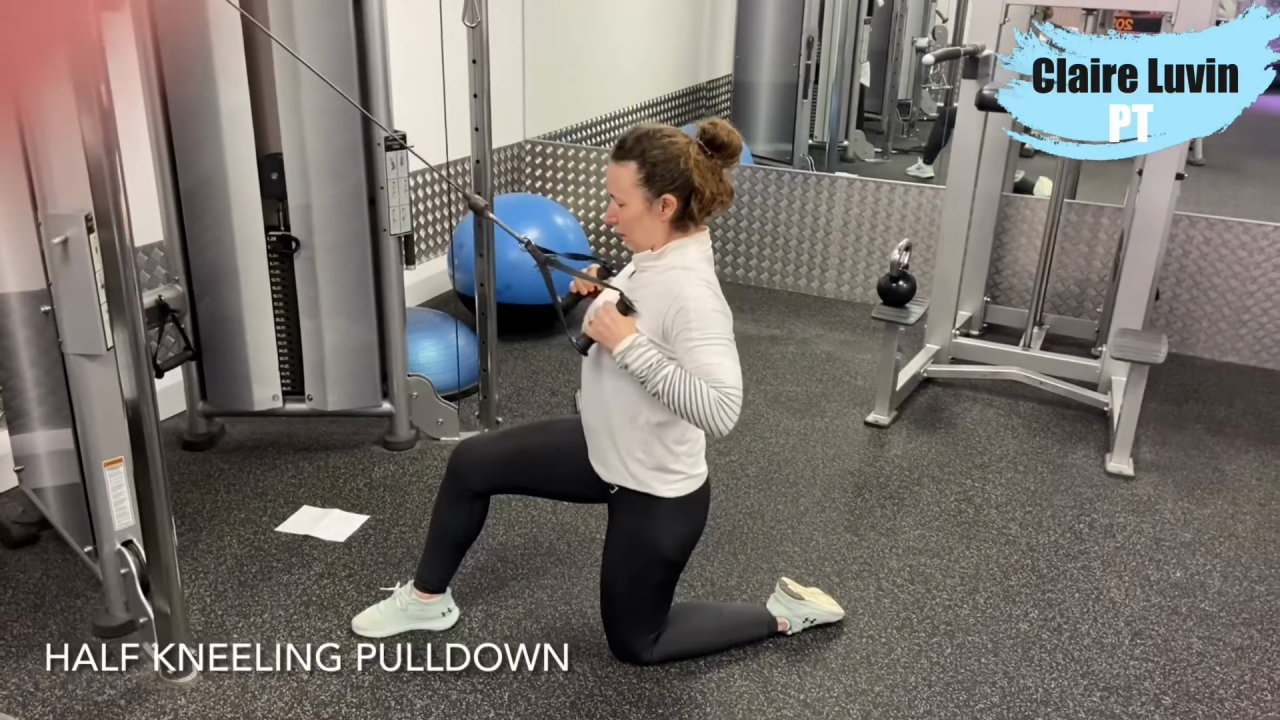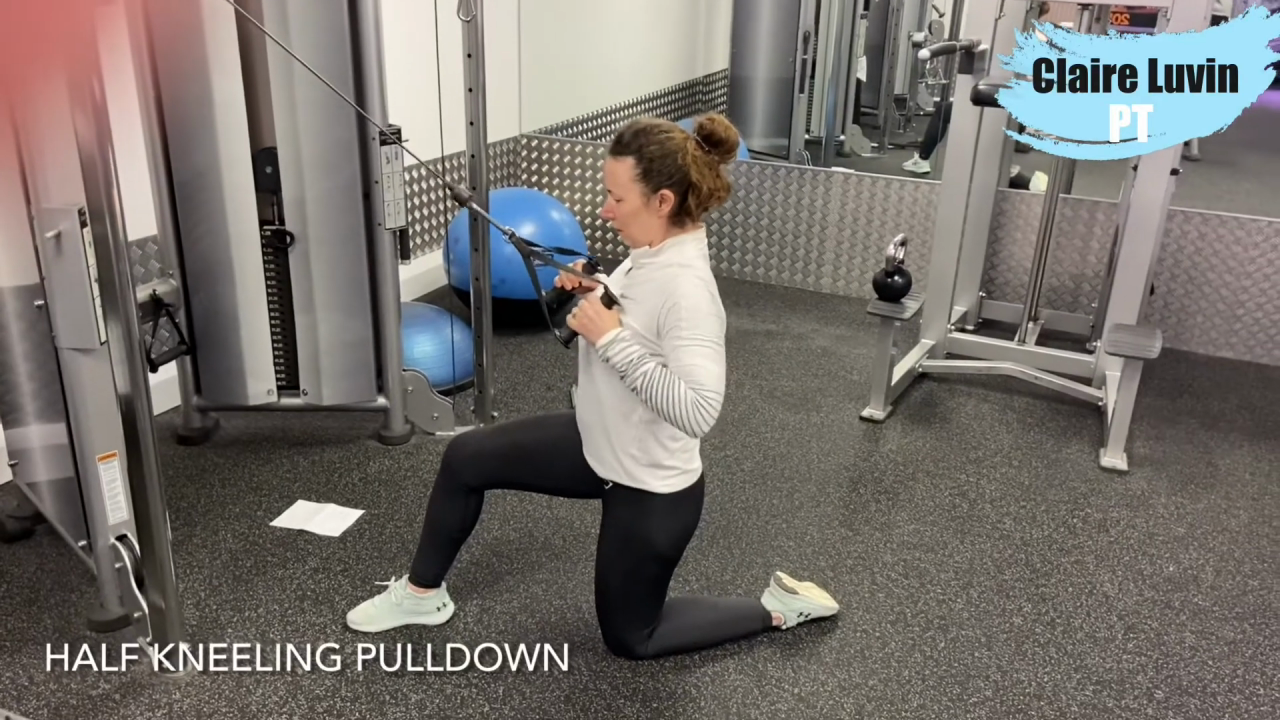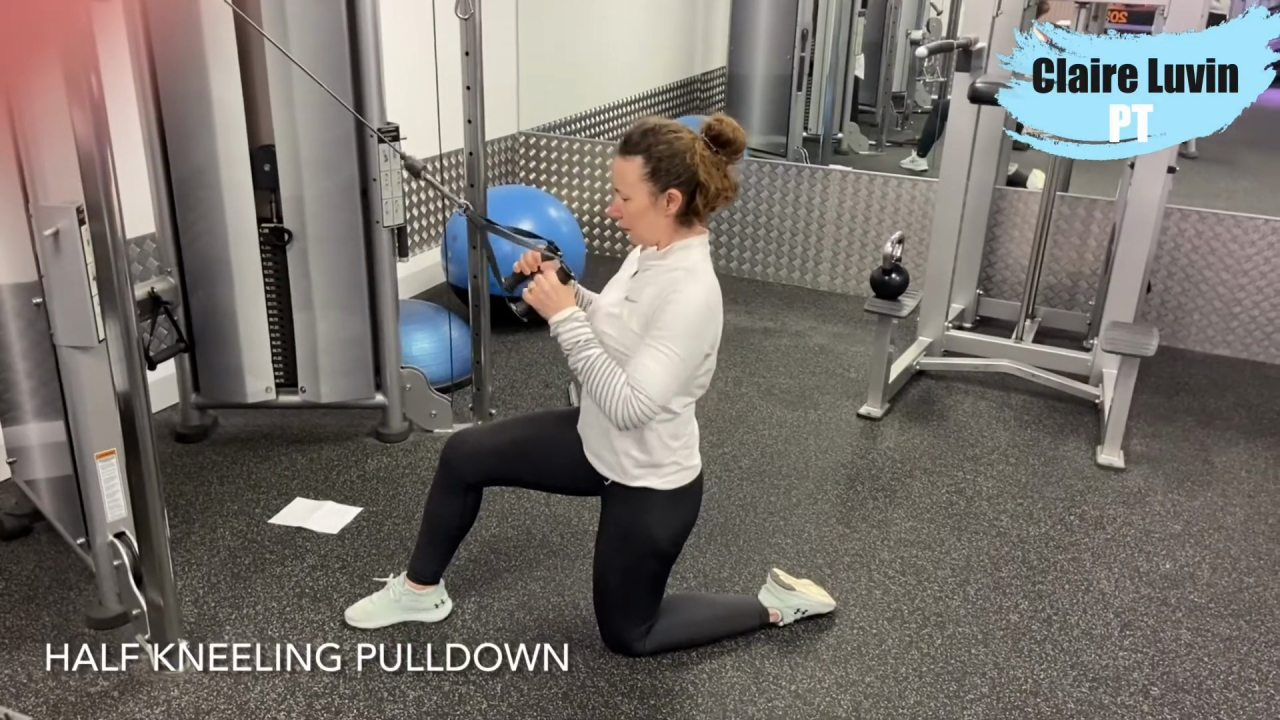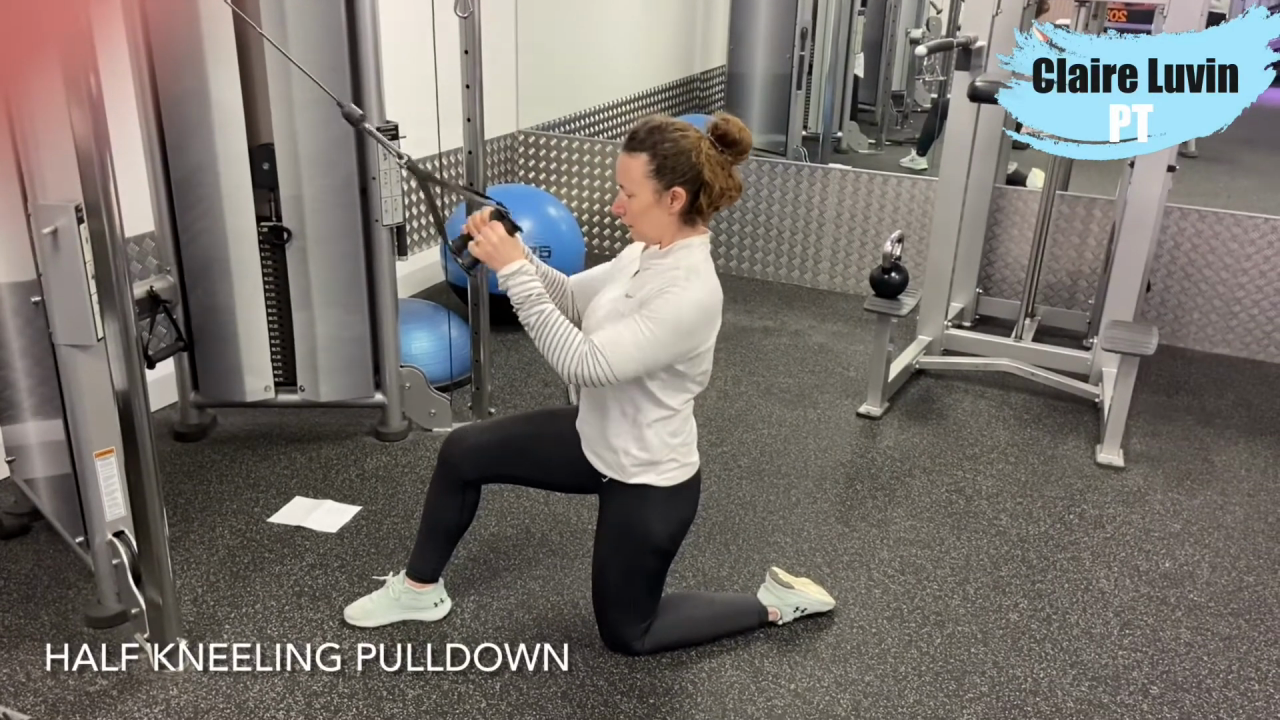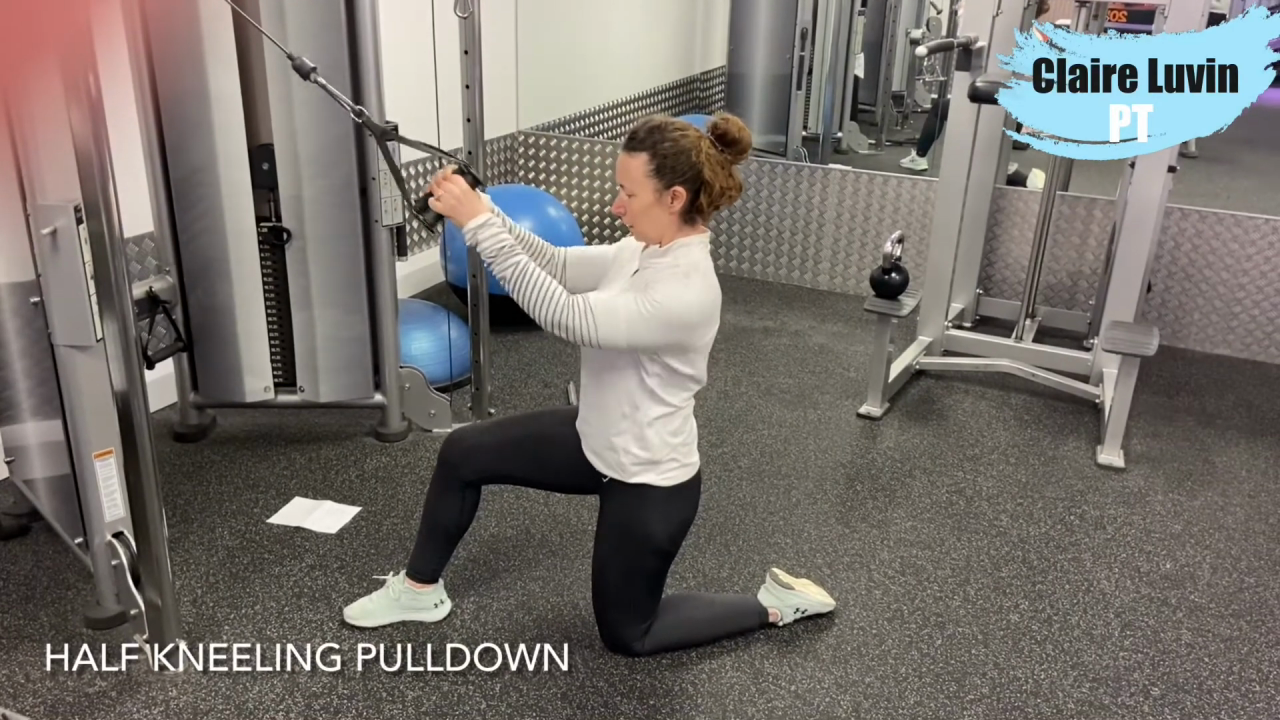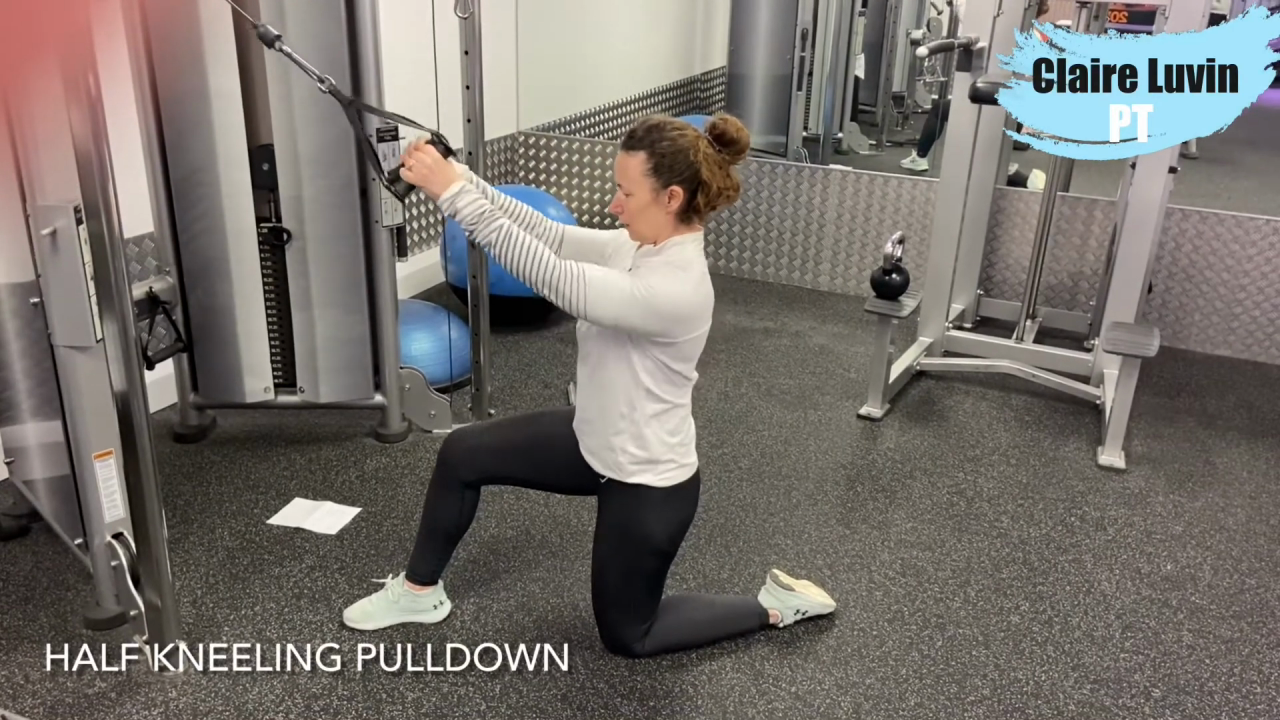
dt=0.4s
person 1, frame 1
left shoulder: (691, 291)
right shoulder: (658, 255)
left elbow: (720, 410)
left wrist: (629, 344)
right wrist: (604, 292)
left hip: (658, 490)
right hip: (605, 447)
left knee: (635, 641)
right knee: (471, 463)
left ankle: (784, 612)
right ankle: (427, 598)
person 1, frame 2
left shoulder: (687, 288)
right shoulder: (653, 253)
left elbow: (695, 412)
left wrist: (610, 338)
right wrist: (593, 291)
left hip: (652, 486)
right hip: (601, 444)
left knee: (629, 636)
right knee: (465, 458)
left ankle: (781, 608)
right ankle: (422, 594)
person 1, frame 3
left shoulder: (690, 294)
right shoulder: (652, 254)
left elbow: (625, 404)
left wrist: (562, 315)
right wrist: (564, 291)
left hip: (651, 483)
right hip: (599, 443)
left knee: (627, 632)
right knee: (464, 455)
left ankle: (776, 603)
right ankle: (420, 590)
person 1, frame 4
left shoulder: (690, 294)
right shoulder: (651, 251)
left elbow: (579, 361)
right elbow: (573, 298)
left wrist: (510, 270)
right wrist: (514, 254)
left hip: (649, 481)
right hip: (599, 437)
left knee: (625, 632)
right knee: (462, 452)
left ankle: (776, 604)
right ankle: (419, 589)
person 1, frame 5
left shoulder: (686, 293)
right shoulder: (649, 248)
left elbow: (562, 314)
right elbow: (558, 265)
left wrist: (478, 226)
right wrist: (481, 210)
left hip: (651, 482)
right hip: (599, 439)
left knee: (626, 633)
right knee: (464, 452)
left ankle: (775, 603)
right ankle: (420, 589)
person 1, frame 6
left shoulder: (676, 289)
right shoulder: (645, 244)
left elbow: (551, 275)
right elbow: (550, 235)
left wrist: (455, 195)
right wrist: (458, 175)
left hip: (648, 482)
right hip: (596, 440)
left knee: (626, 634)
right knee: (462, 454)
left ankle: (776, 606)
right ankle: (418, 591)
